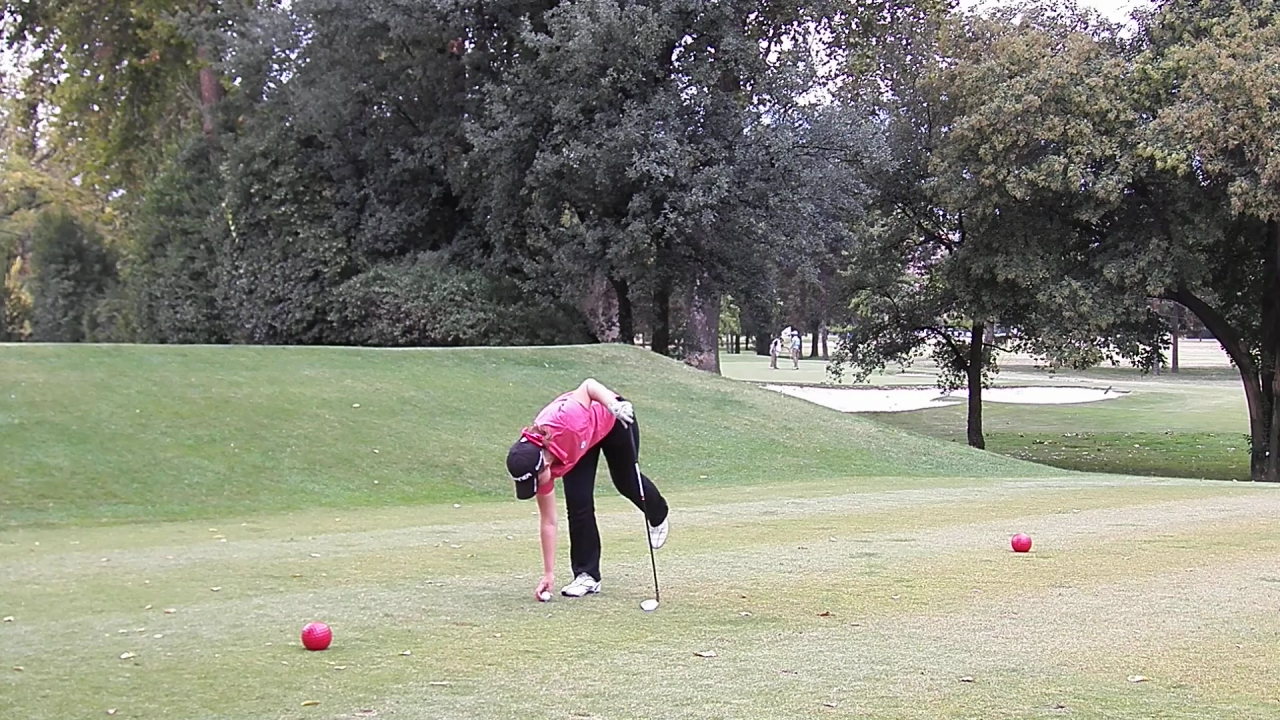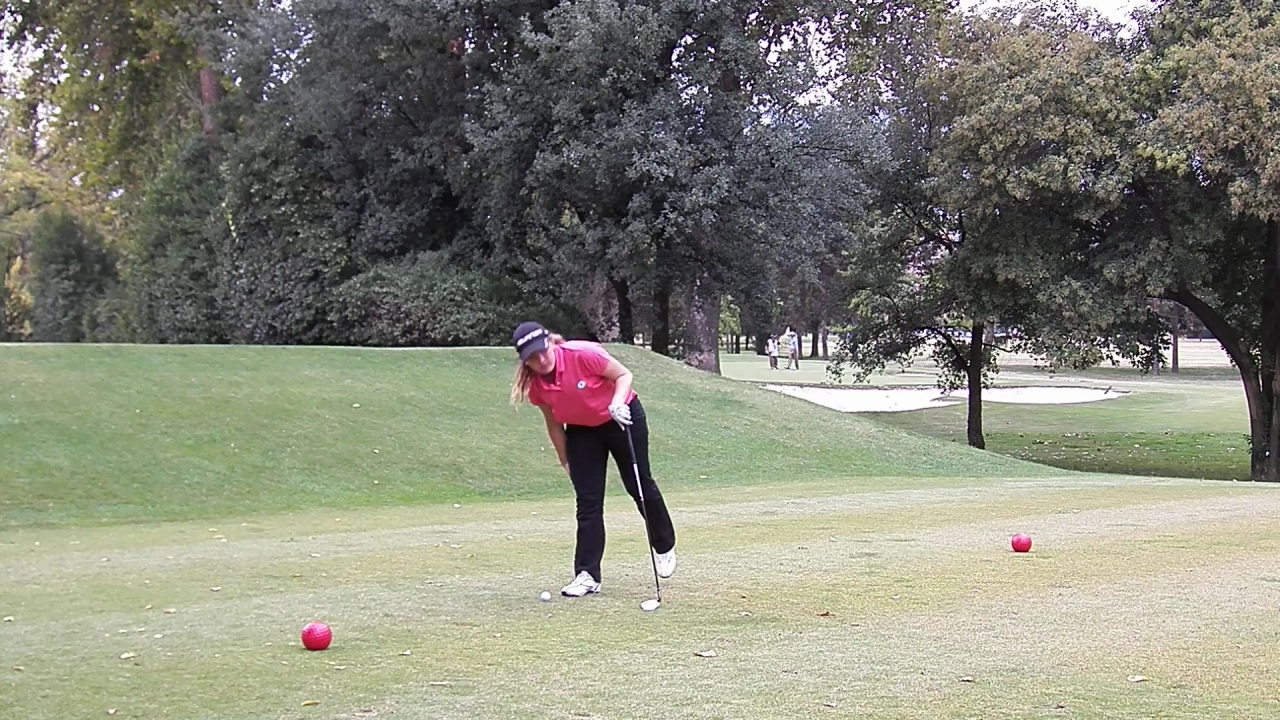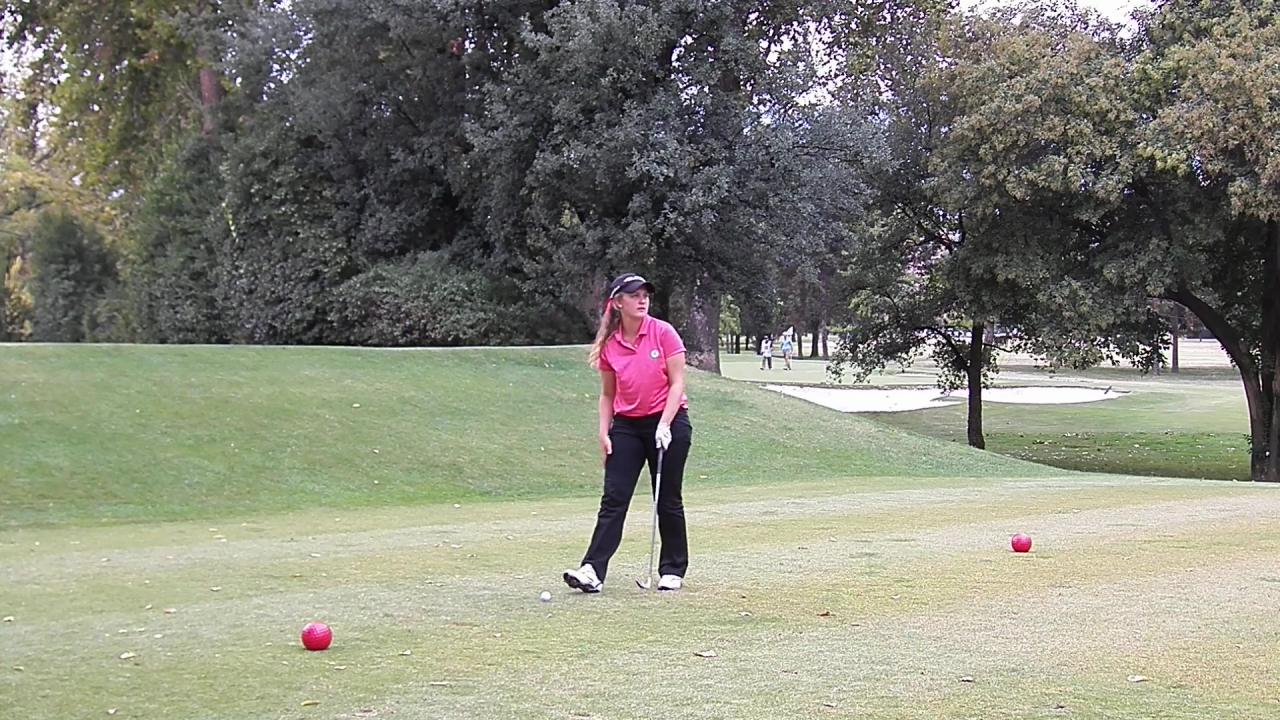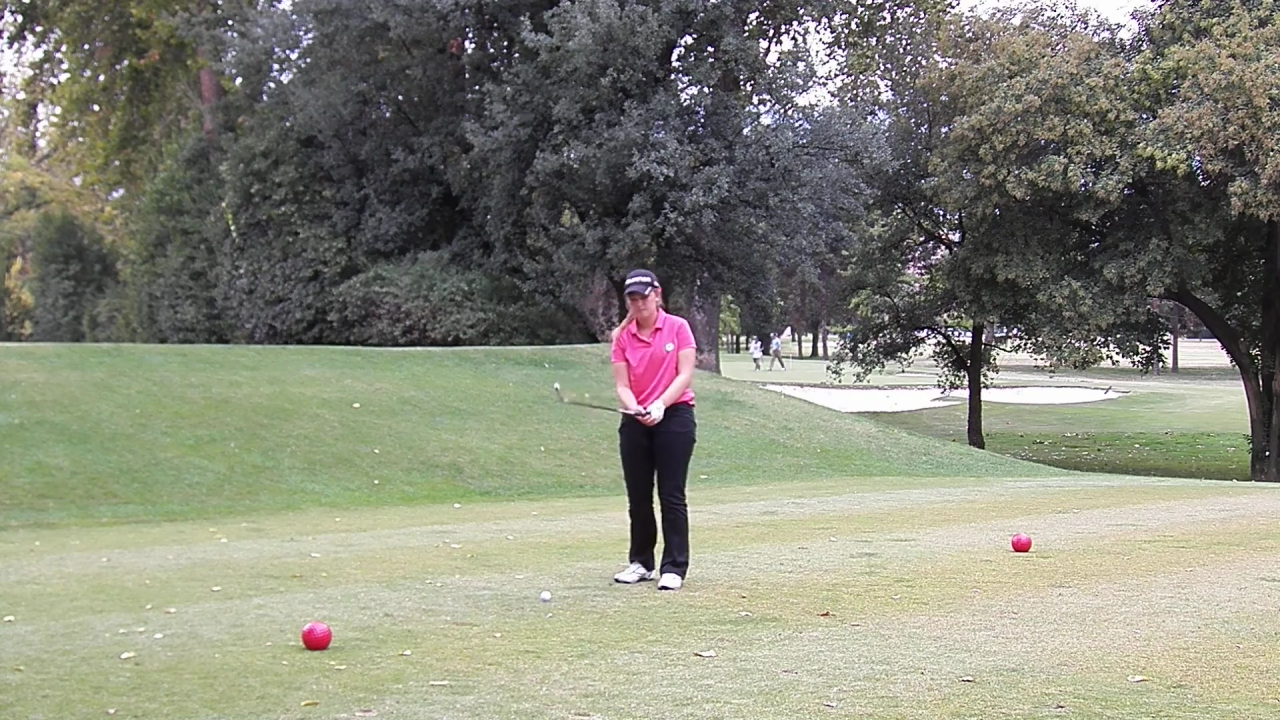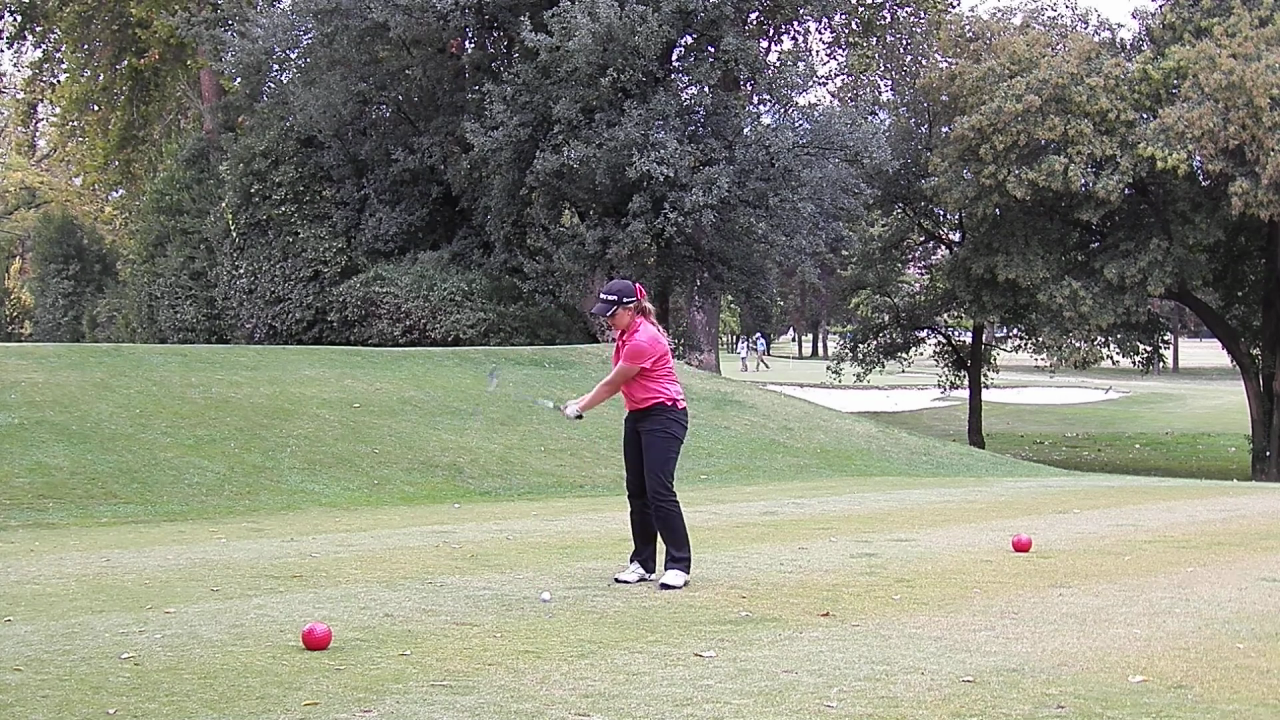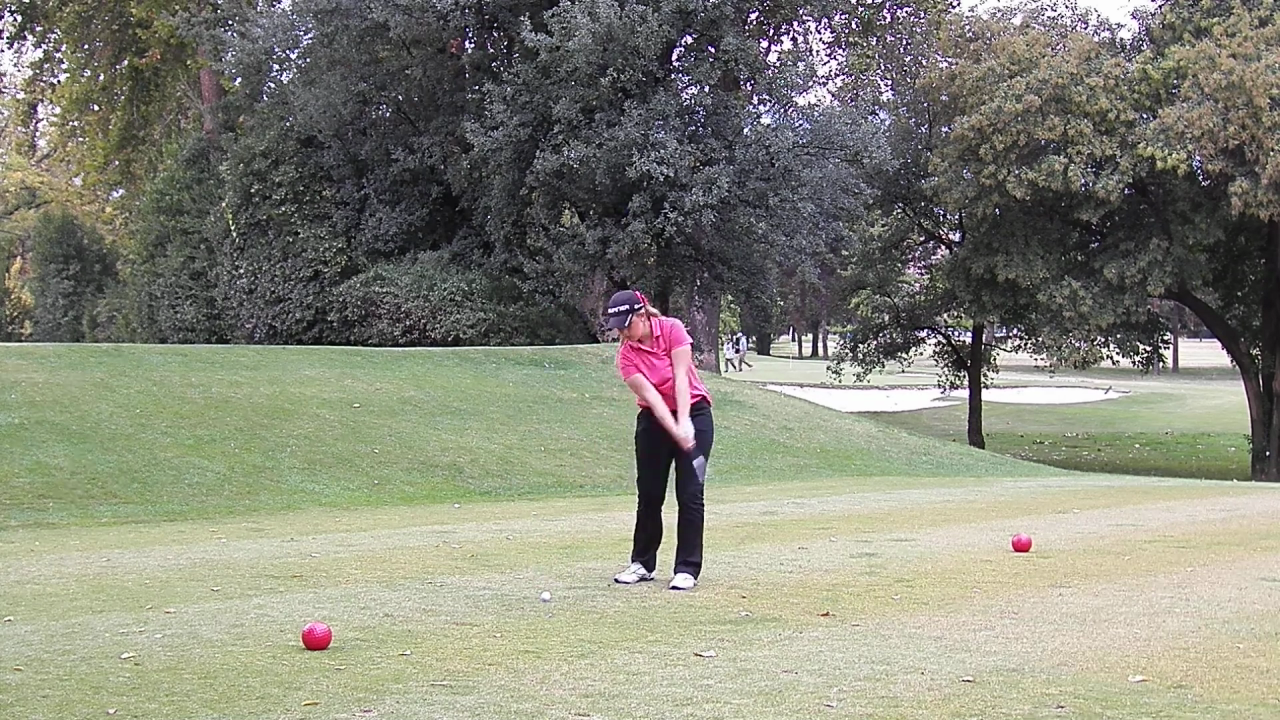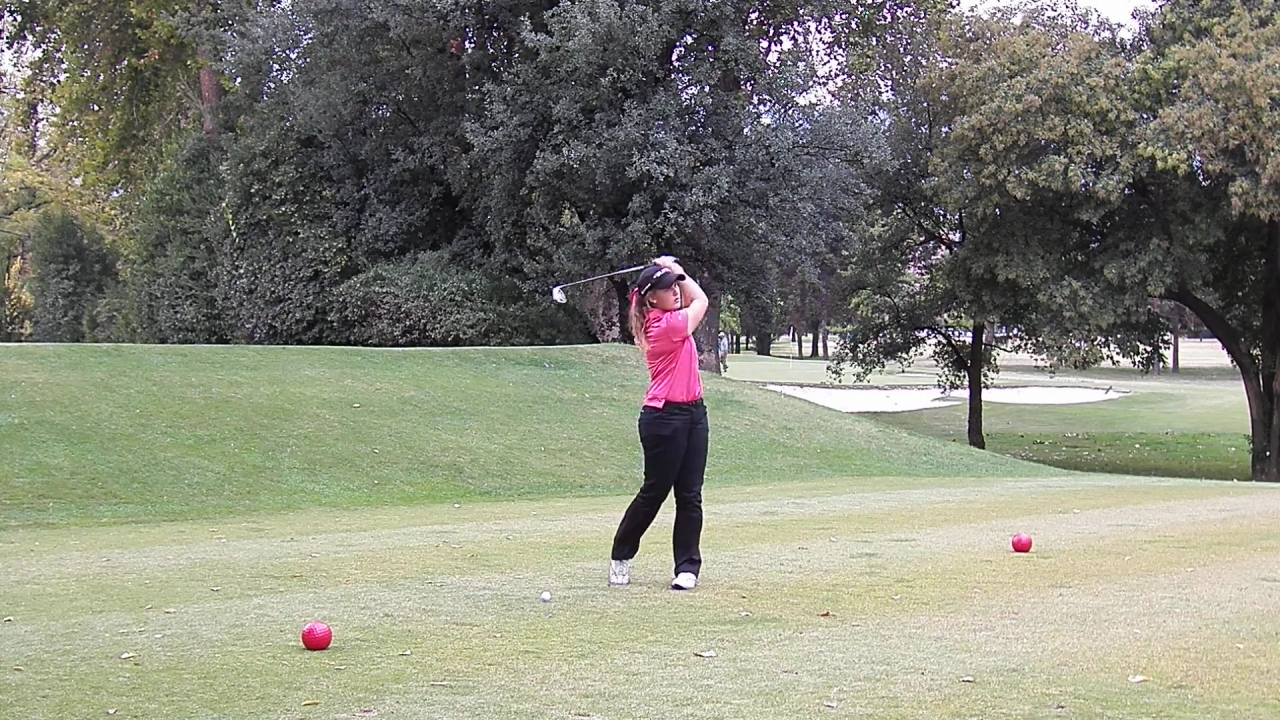
dt=0.7s
person 1, frame 1
left shoulder: (564, 424)
right shoulder: (536, 464)
left elbow: (588, 385)
right elbow: (548, 522)
left wrist: (614, 405)
right wrist: (548, 573)
left hip: (614, 421)
right hip: (579, 445)
left knee: (627, 482)
right knee: (578, 505)
left ankle: (658, 516)
right ankle: (587, 574)
person 1, frame 2
left shoulder: (582, 354)
right shoulder: (534, 385)
left elbow: (625, 375)
right elbow: (553, 422)
left wrist: (617, 405)
right wrist: (566, 461)
left hip: (622, 416)
right hip: (582, 433)
left knee: (639, 485)
right knee: (587, 502)
left ankle: (665, 546)
right ankle: (587, 574)
person 1, frame 3
left shoulder: (663, 332)
right shoulder: (607, 344)
left elbow: (678, 383)
right elbow: (607, 394)
left wrist: (664, 425)
right wrist: (603, 432)
left hip: (667, 425)
right hip: (626, 426)
left knee: (668, 500)
right knee: (613, 498)
left ankle: (673, 569)
right ankle: (592, 571)
person 1, frame 4
left shoulder: (678, 327)
right shoulder: (622, 337)
left elbow: (685, 375)
right elbow: (622, 386)
left wrist: (659, 404)
right wrist: (635, 408)
left hip: (674, 418)
right hip: (635, 422)
left knee: (671, 495)
right knee: (638, 496)
left ankle: (673, 567)
right ankle: (641, 562)
person 1, frame 5
left shoulder: (643, 340)
right shoulder: (628, 334)
left elbow: (614, 382)
right elbow: (616, 381)
left wrist: (581, 406)
right wrist: (583, 401)
left hip: (663, 417)
right hip: (638, 417)
left knee: (660, 490)
right knee: (637, 492)
left ankle: (678, 564)
right ankle: (643, 562)
person 1, frame 6
left shoulder: (671, 328)
right shoulder: (625, 354)
left elbow: (681, 377)
right elbow: (649, 394)
left wrist: (684, 421)
right wrist: (672, 428)
left hip: (693, 416)
right hip: (656, 421)
left knee: (689, 493)
right knee: (649, 495)
left ankle: (688, 567)
right ankle: (643, 563)
person 1, frame 7
left shoulder: (667, 321)
right shoulder: (668, 325)
left elbow: (695, 301)
right elbow: (702, 302)
left wrist: (677, 273)
right wrist: (678, 271)
left hip: (692, 413)
right hip: (664, 417)
left knee: (690, 495)
right knee: (654, 491)
left ankle: (687, 567)
right ankle: (621, 557)
